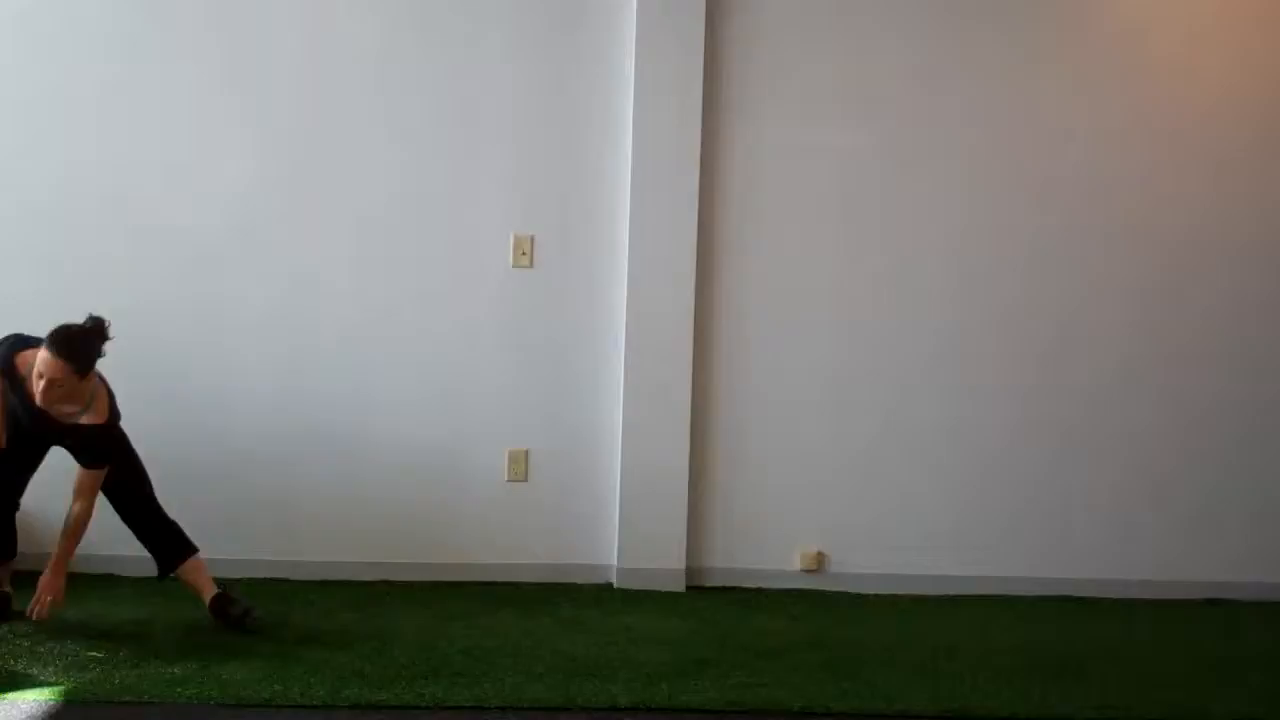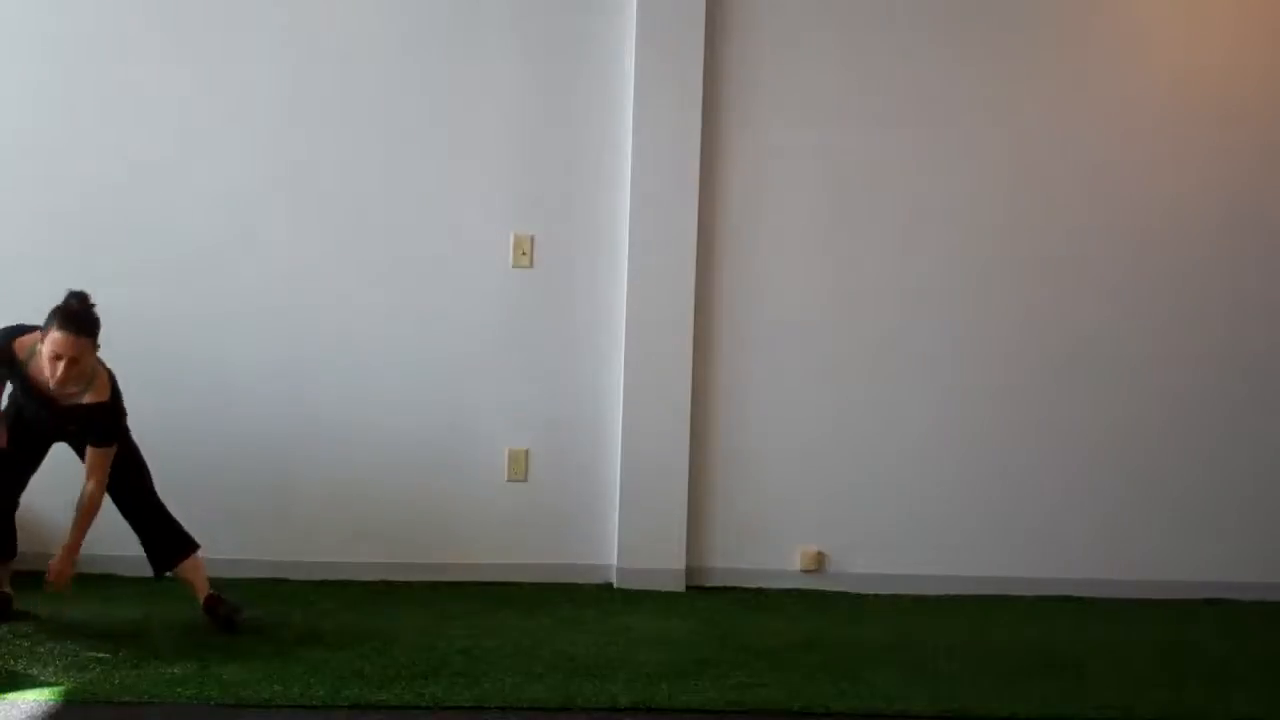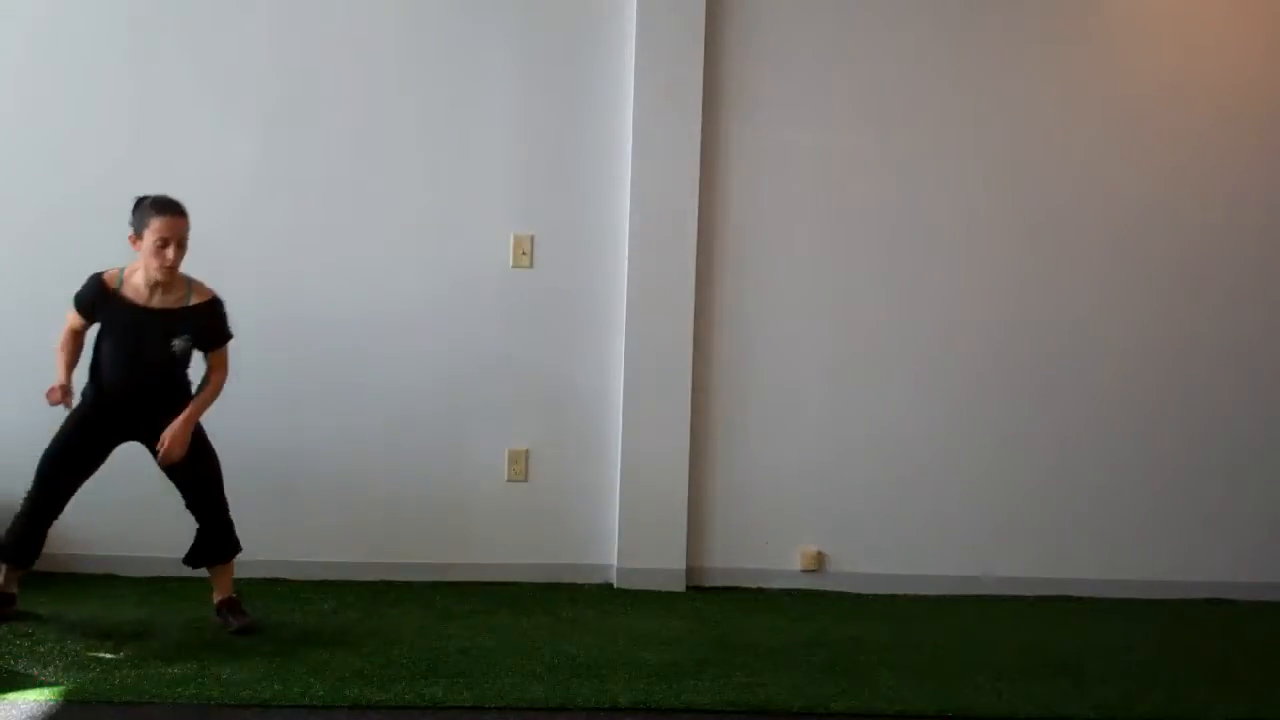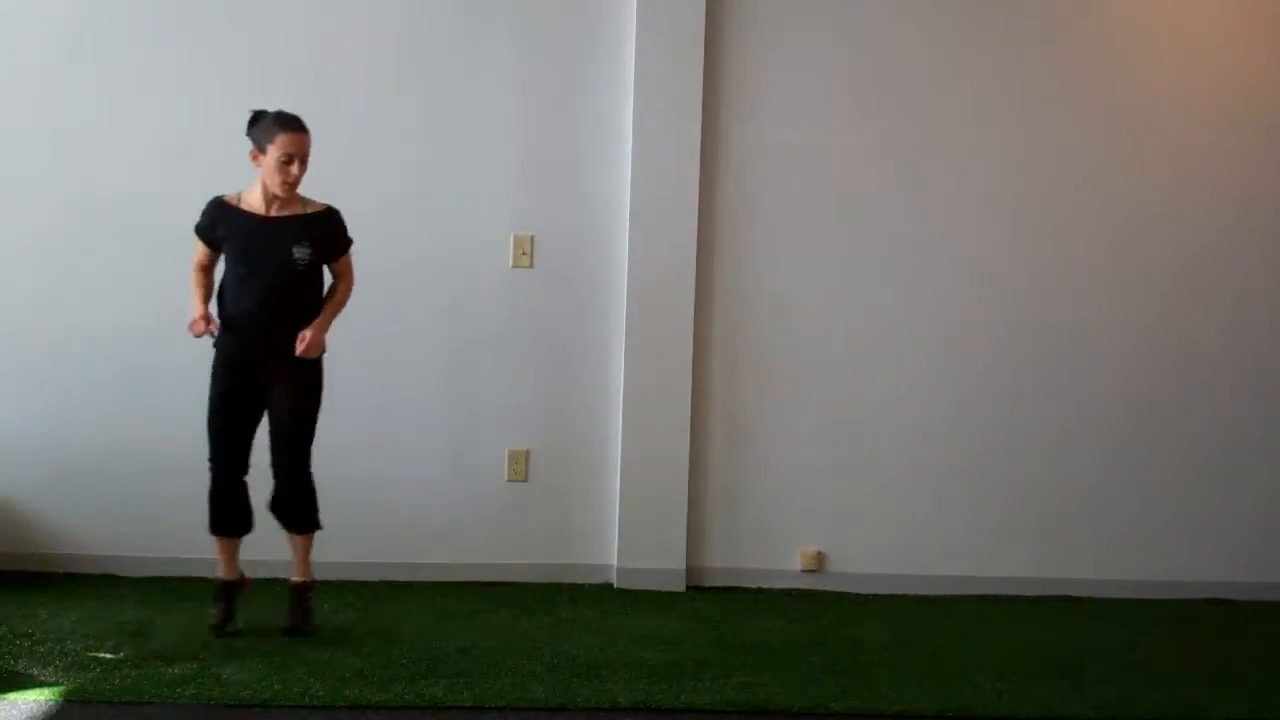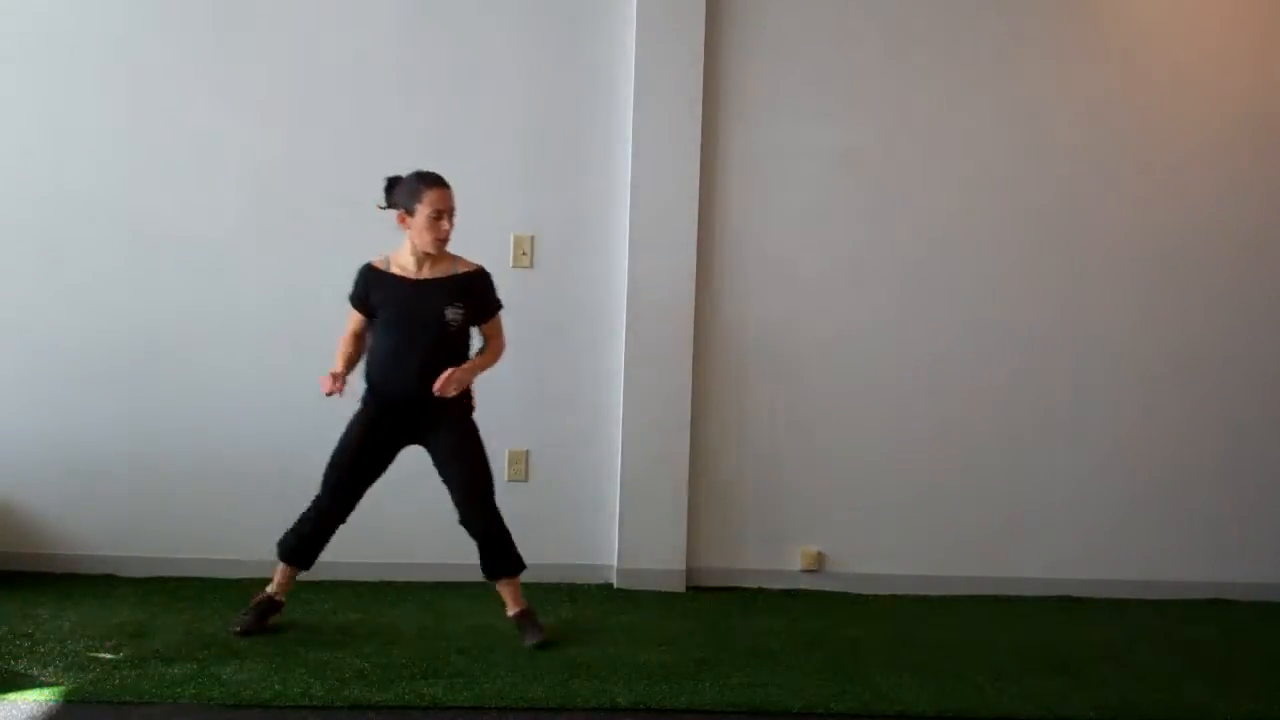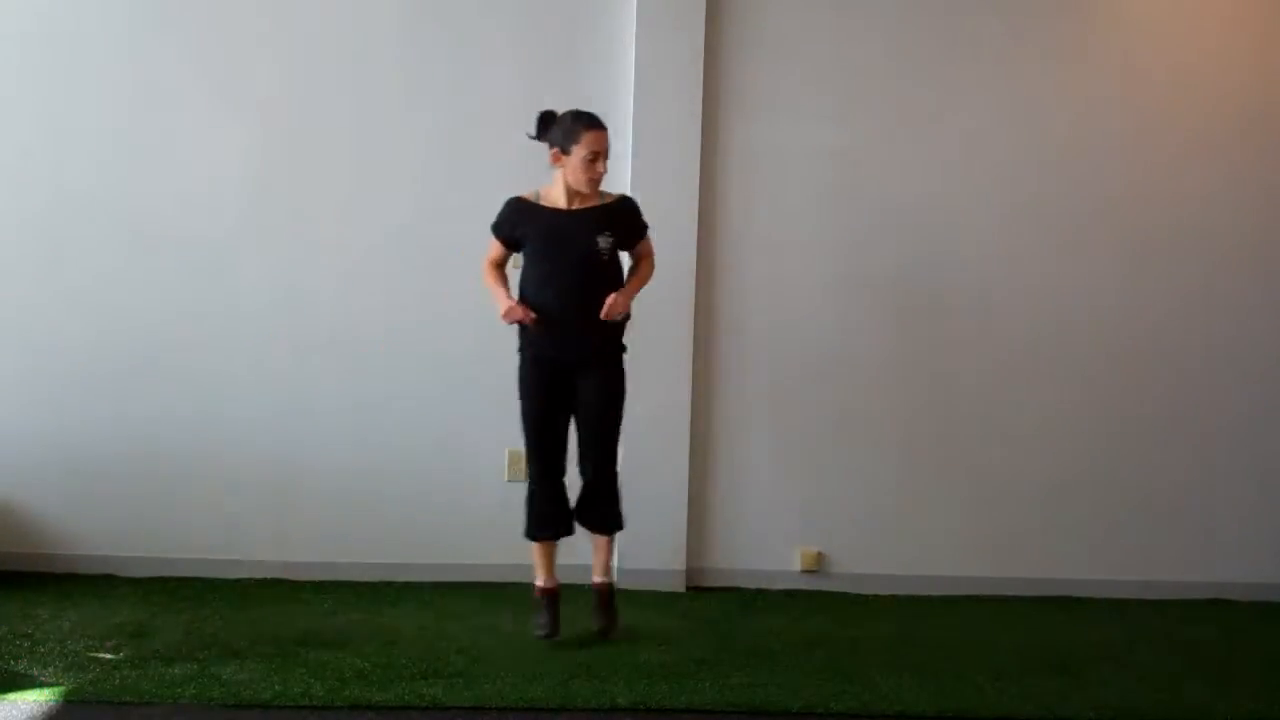
dt=0.3s
person 1, frame 1
left shoulder: (96, 418)
left elbow: (82, 503)
left wrist: (57, 570)
left hip: (87, 434)
left knee: (144, 511)
left ankle: (215, 597)
person 1, frame 2
left shoulder: (100, 398)
left elbow: (95, 481)
left wrist: (70, 552)
left hip: (91, 425)
right hip: (28, 420)
left knee: (143, 506)
left ankle: (208, 597)
person 1, frame 3
left shoulder: (202, 306)
right shoulder: (104, 288)
left elbow: (218, 368)
right elbow: (73, 330)
left wrist: (185, 422)
right wrist: (63, 376)
left hip: (169, 414)
right hip: (105, 406)
left knee: (209, 499)
right knee: (46, 494)
left ankle: (225, 598)
person 1, frame 4
left shoulder: (322, 220)
right shoulder: (223, 212)
left elbow: (343, 279)
right elbow: (202, 265)
left wrist: (321, 325)
right wrist: (201, 308)
left hip: (294, 359)
right hip: (234, 352)
left knee: (290, 466)
right knee: (226, 466)
left ankle: (301, 582)
right ankle: (228, 578)
person 1, frame 5
left shoulder: (469, 279)
right shoulder: (374, 277)
left elbow: (494, 341)
right elbow: (355, 333)
left wrist: (470, 369)
right wrist: (340, 370)
left hip: (446, 416)
right hip: (383, 409)
left knee: (479, 511)
right knee: (330, 504)
left ankle: (518, 608)
right ankle: (272, 596)
person 1, frame 6
left shoulder: (618, 211)
right shoulder: (522, 211)
left elbow: (646, 262)
right elbow: (492, 264)
left wrist: (626, 295)
right wrist: (506, 300)
left hip: (600, 358)
right hip: (541, 356)
left knee: (599, 465)
right knee: (544, 468)
left ankle: (602, 583)
right ankle: (544, 587)
